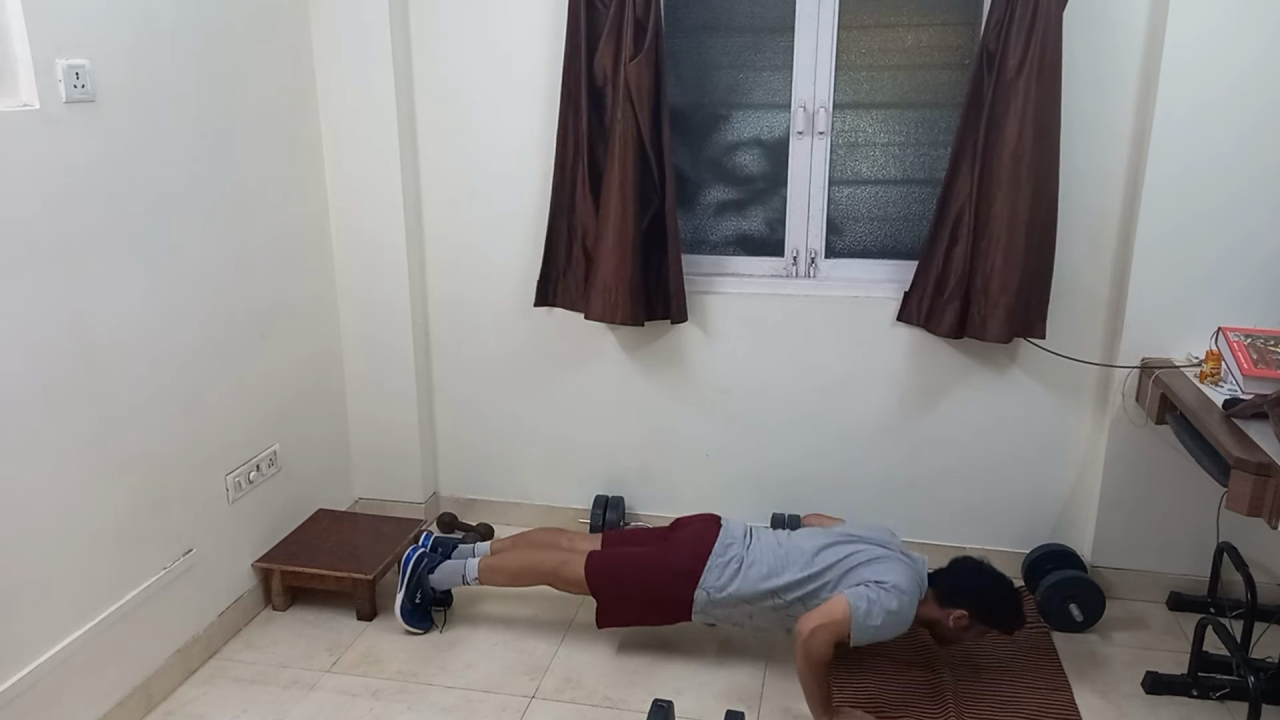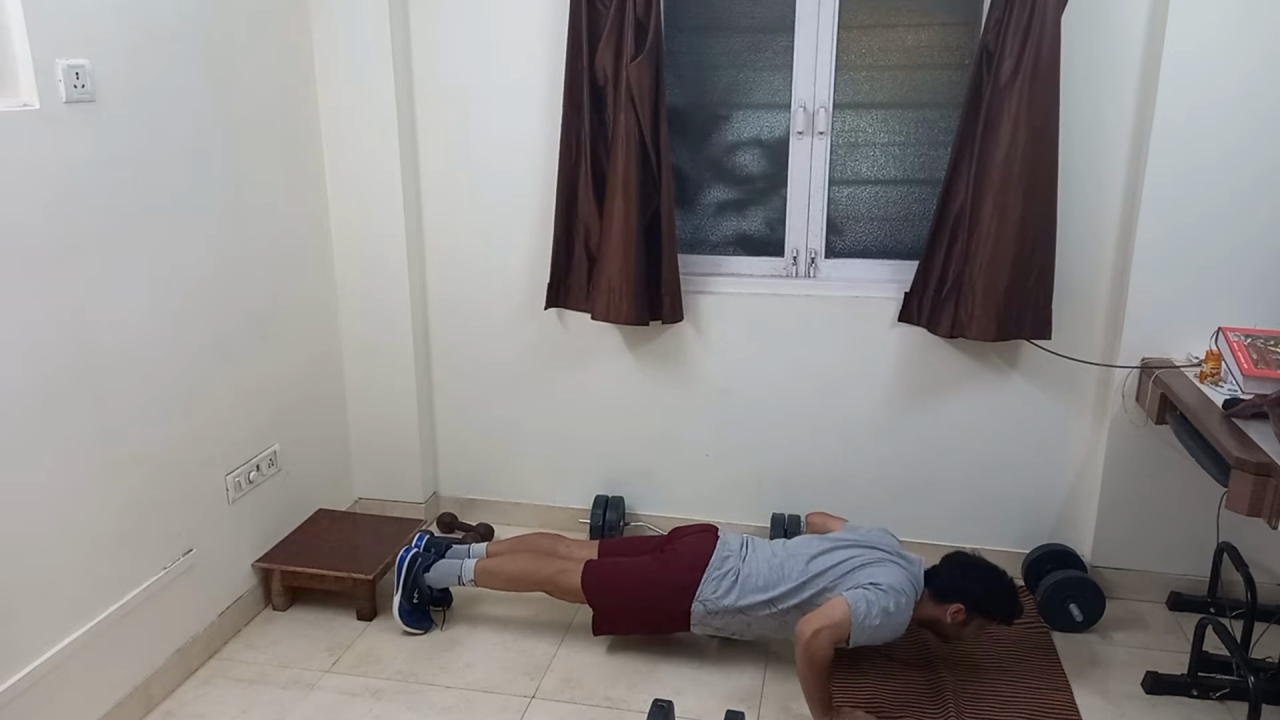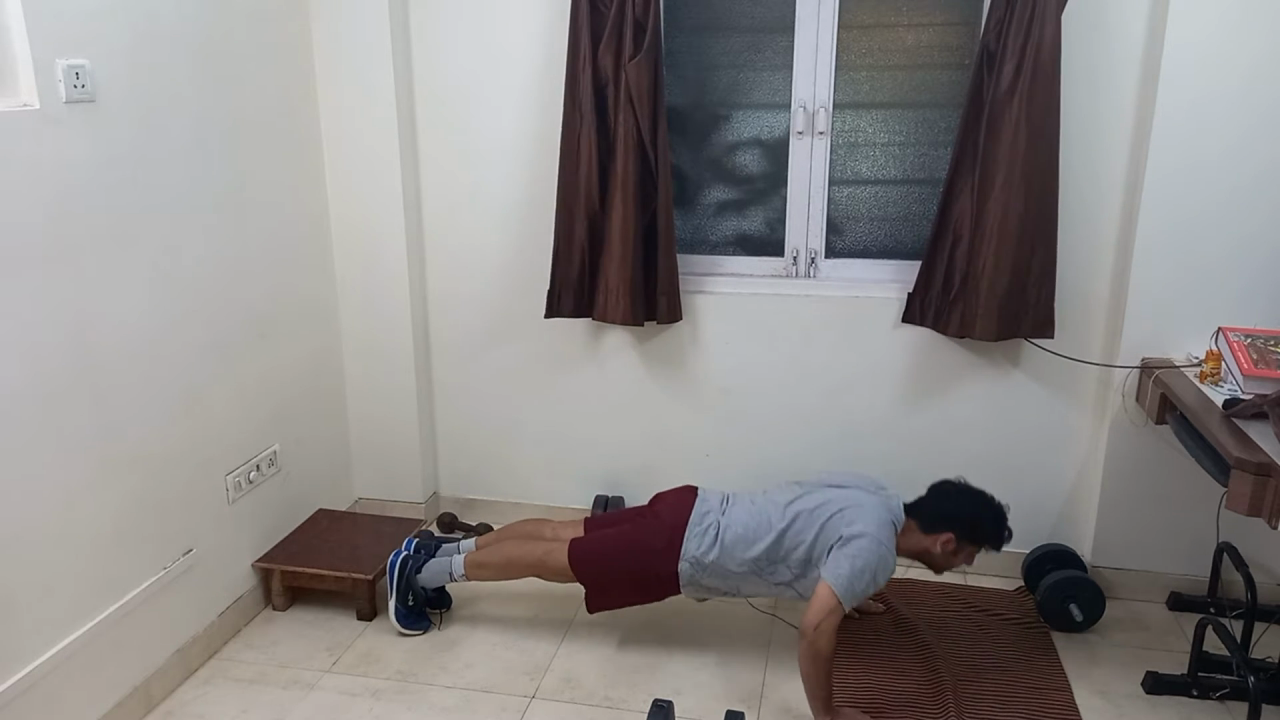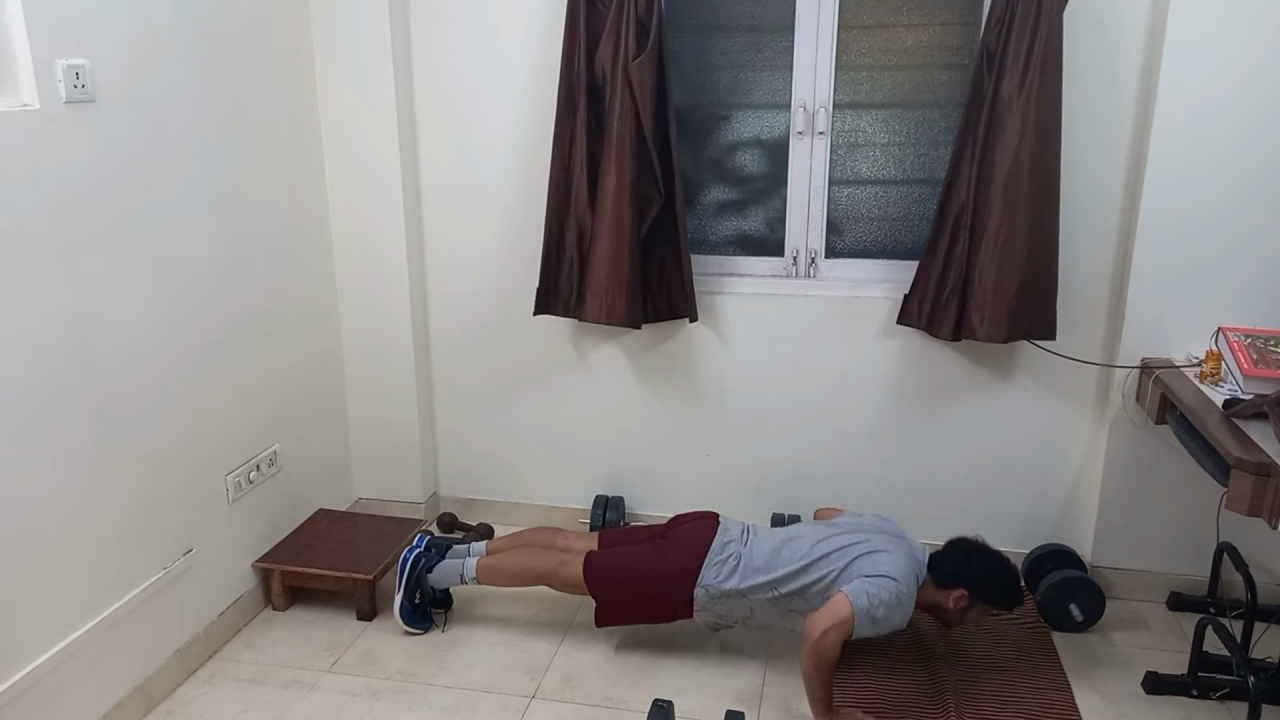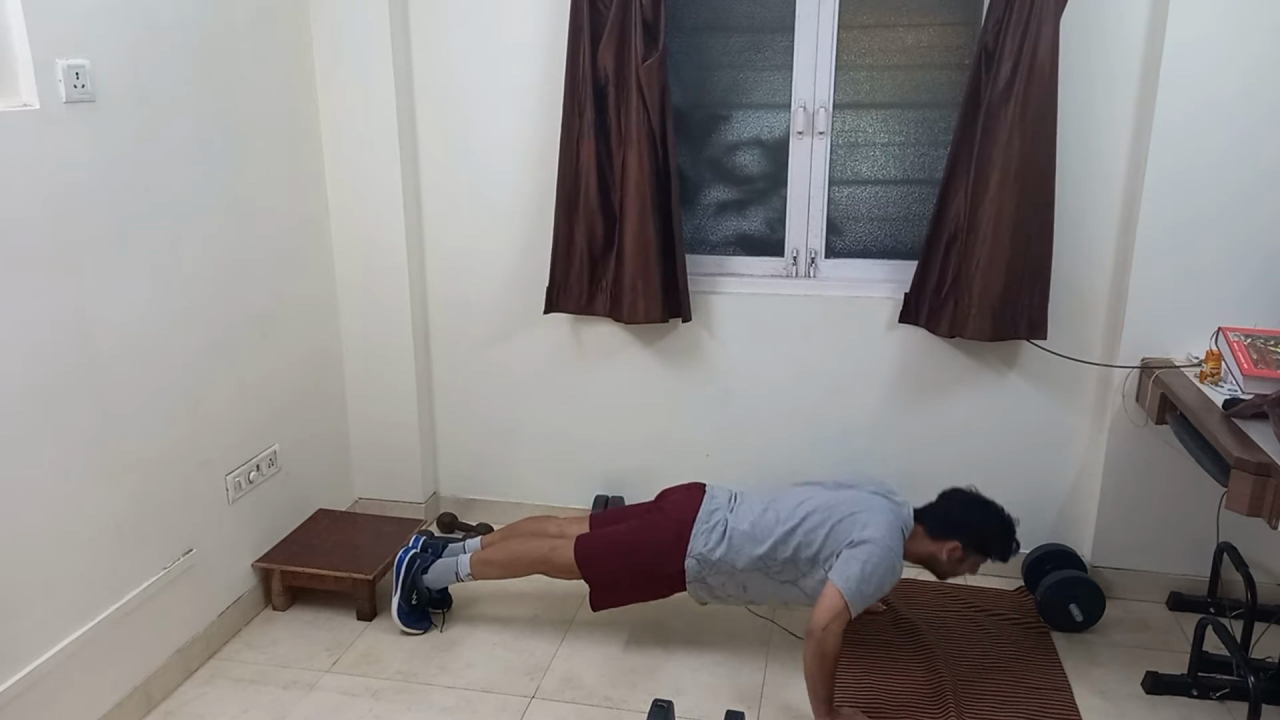
dt=1s
person 1, frame 1
left shoulder: (894, 552)
right shoulder: (894, 603)
left elbow: (813, 519)
right elbow: (811, 633)
left hip: (713, 540)
right hip: (700, 577)
left knee: (575, 544)
right knee: (567, 570)
left ankle: (451, 551)
right ankle: (437, 570)
person 1, frame 2
left shoulder: (892, 551)
right shoulder: (892, 604)
left elbow: (818, 518)
right elbow: (811, 633)
left hip: (711, 551)
right hip: (698, 592)
left knee: (573, 553)
right knee: (561, 578)
left ankle: (449, 552)
right ankle: (435, 570)
person 1, frame 3
left shoulder: (875, 497)
right shoulder: (876, 545)
right elbow: (815, 628)
left wrist: (844, 595)
left hip: (692, 513)
right hip: (683, 552)
left knee: (558, 534)
right knee: (553, 561)
left ankle: (440, 551)
right ankle: (426, 570)
person 1, frame 4
left shoulder: (894, 540)
right shoulder: (894, 593)
left elbow: (824, 513)
right elbow: (819, 633)
left hip: (713, 539)
right hip: (701, 580)
left knee: (576, 544)
right knee: (567, 570)
left ankle: (449, 552)
right ankle: (435, 569)
person 1, frame 5
left shoulder: (885, 502)
right shoulder: (884, 550)
right elbow: (822, 629)
left wrist: (847, 595)
left hip: (700, 511)
right hip: (690, 550)
left knee: (565, 531)
right knee: (557, 557)
left ankle: (443, 551)
right ankle: (432, 571)
